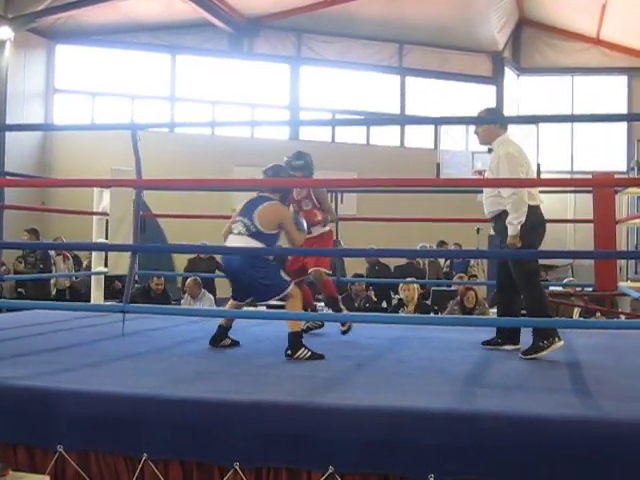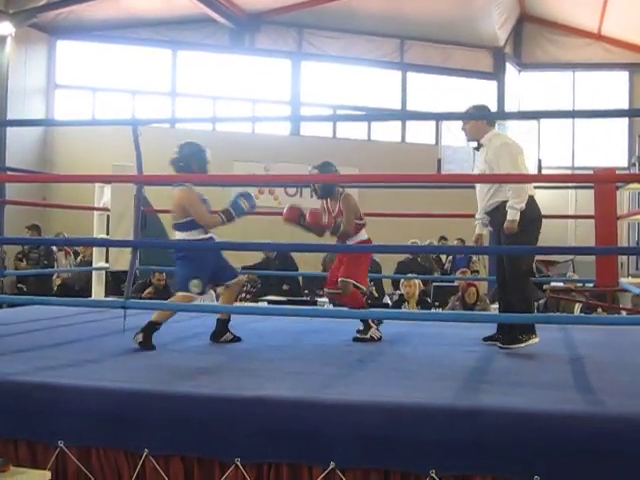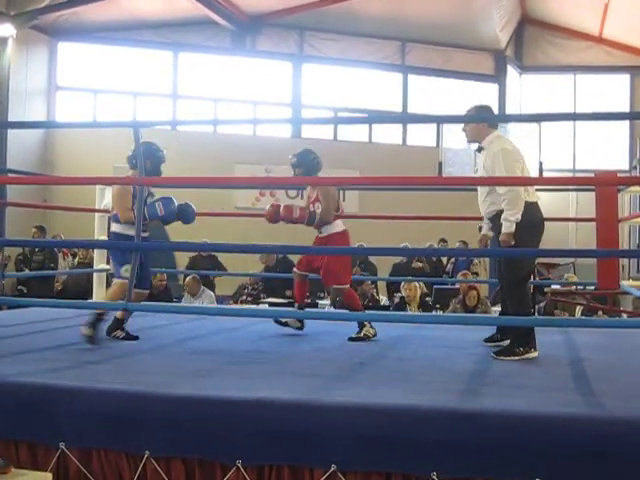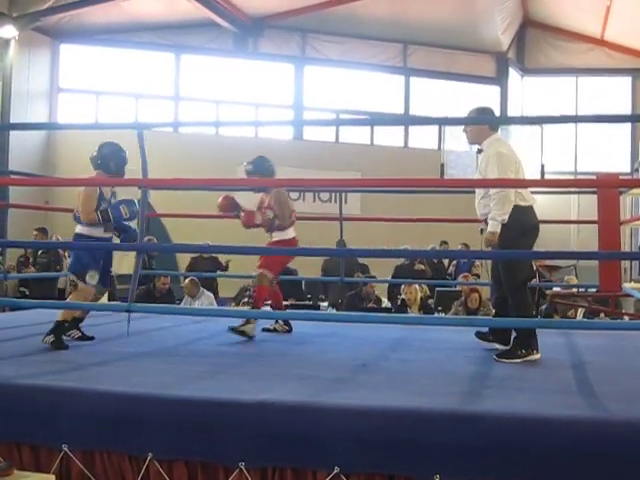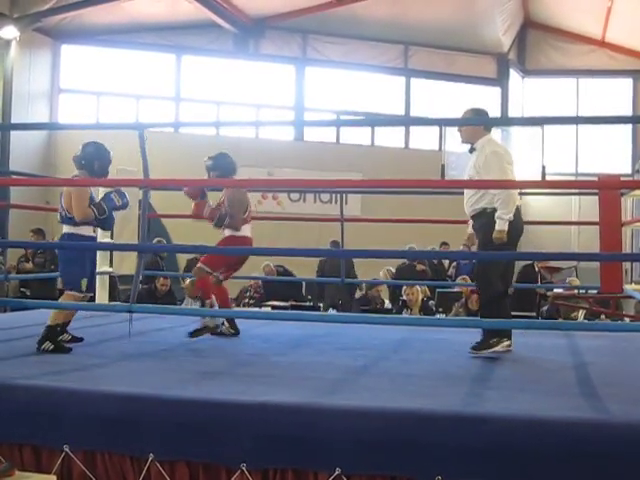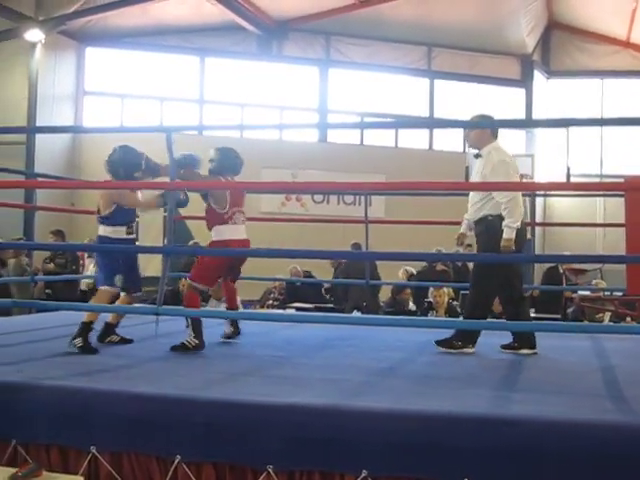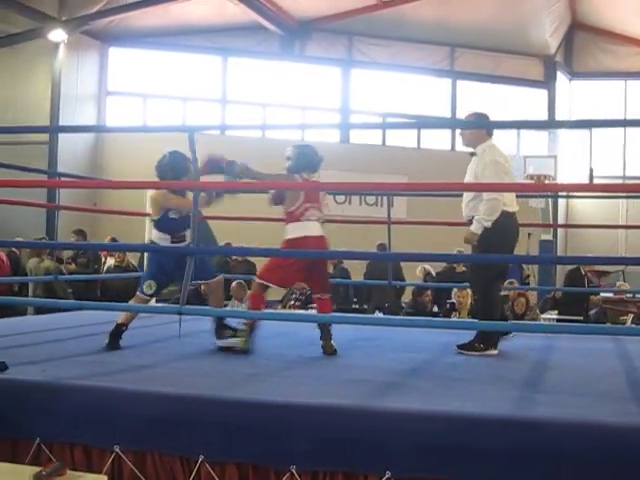
dt=0.4s
person 1, frame 1
left shoulder: (507, 152)
right shoulder: (499, 152)
left elbow: (516, 193)
left wrist: (513, 230)
left hip: (521, 223)
right hip: (511, 224)
left knee: (526, 278)
right knee: (507, 280)
left ankle: (547, 335)
right ankle: (508, 336)
person 1, frame 2
left shoulder: (501, 145)
right shoulder: (483, 151)
left elbow: (518, 181)
right elbow: (487, 194)
left wrist: (513, 215)
right wrist: (480, 226)
left hip: (517, 216)
right hip: (502, 218)
left knee: (517, 272)
right knee: (504, 275)
left ankle: (526, 330)
right ankle: (507, 330)
person 1, frame 3
left shoulder: (500, 149)
right shoulder: (488, 151)
left elbow: (513, 191)
left wrist: (508, 228)
right wrist: (487, 228)
left hip: (520, 220)
right hip: (510, 221)
left knee: (515, 280)
right knee: (507, 280)
left ankle: (524, 344)
right ankle: (507, 331)
person 1, frame 4
left shoulder: (496, 151)
right shoulder: (492, 151)
left elbow: (502, 192)
left wrist: (493, 227)
left hip: (513, 223)
right hip: (511, 223)
left knee: (515, 283)
right knee: (502, 281)
left ankle: (527, 345)
right ankle: (499, 334)
person 1, frame 5
left shoulder: (492, 152)
right shoulder: (479, 154)
left elbow: (504, 190)
left wrist: (501, 225)
right wrist: (473, 227)
left hip: (497, 225)
right hip: (489, 223)
left knee: (486, 279)
right knee: (496, 281)
left ankle: (496, 335)
right ankle: (499, 336)
person 1, frame 6
left shoulder: (498, 159)
right shoulder: (484, 160)
left elbow: (511, 200)
left wrist: (510, 233)
right wrist: (465, 228)
left hip: (498, 230)
right hip: (492, 229)
left knee: (482, 285)
right knee: (509, 287)
left ankle: (465, 339)
right ankle: (524, 340)
person 1, frame 7
left shoulder: (491, 158)
right shoulder: (480, 158)
left elbow: (494, 199)
left wrist: (476, 228)
right wrist: (477, 228)
left hip: (496, 227)
right hip: (488, 228)
left knee: (486, 283)
right knee: (480, 281)
left ankle: (487, 341)
right ankle: (494, 329)
person 2, frame 1
left shoulder: (249, 202)
right shoulder: (280, 210)
left elbow: (230, 230)
right elbow: (298, 242)
right wrist: (300, 227)
left hip: (231, 258)
right hip: (251, 260)
left knee: (241, 296)
right knee: (294, 295)
left ankle: (220, 336)
right ankle: (296, 347)
person 2, frame 2
left shoulder: (187, 189)
right shoulder: (186, 193)
right elbow: (206, 222)
right wrist: (234, 210)
left hip: (204, 247)
right hip: (191, 250)
left knee: (235, 283)
right knee: (187, 295)
left ankle: (221, 331)
right ankle: (145, 333)
person 2, frame 3
left shoulder: (149, 188)
right shoulder: (124, 186)
left elbow: (159, 215)
right elbow: (123, 216)
left wrist: (178, 214)
right wrist: (151, 214)
left hip: (141, 243)
right hip: (121, 241)
left knee: (140, 291)
right knee: (123, 282)
left ankle: (116, 326)
right ankle: (94, 321)
person 2, frame 4
left shoulder: (108, 187)
right shoulder: (92, 185)
right elbow: (86, 217)
left wrist: (119, 227)
right wrist: (113, 214)
left hip: (102, 244)
right hip: (87, 242)
left knee: (98, 290)
right knee: (87, 288)
left ankle: (72, 326)
right ankle: (54, 332)
person 2, frame 5
left shoulder: (80, 183)
right shoulder: (80, 184)
right elbow: (81, 215)
left wrist: (100, 218)
right wrist: (105, 205)
left hip: (77, 243)
right hip: (77, 244)
left knee: (83, 292)
right knee: (74, 292)
left ankle: (61, 331)
right ankle: (47, 338)
person 2, frame 6
right shoulder: (111, 189)
left elbow: (157, 171)
right elbow: (140, 204)
right wrist: (169, 197)
left hip: (126, 246)
right hip: (110, 245)
left knee: (130, 293)
right knee: (108, 290)
left ankle: (107, 332)
right ankle: (81, 335)
person 2, frame 7
left shoulder: (180, 189)
right shoulder: (159, 195)
right elbow: (190, 205)
right wrist: (214, 192)
left hip: (184, 249)
right hip: (161, 252)
left knee: (215, 282)
right knee: (144, 295)
right ankle: (115, 334)
person 3, frame 1
left shoulder: (317, 189)
right shoulder: (292, 191)
left elbow: (331, 215)
left wrist: (320, 220)
left hip: (322, 237)
right hip: (306, 239)
left knee: (317, 272)
right knee: (297, 278)
left ankle: (340, 313)
right ankle: (314, 319)
person 3, frame 2
left shoulder: (346, 199)
right shoulder: (325, 201)
left elbow: (351, 230)
right elbow: (320, 231)
left wrist: (329, 223)
right wrist: (302, 221)
left hip: (360, 247)
left knee: (347, 287)
right knee: (333, 292)
left ankle: (372, 328)
right ankle: (370, 318)
person 3, frame 3
left shoulder: (325, 188)
right shoulder: (311, 189)
left elbow: (328, 218)
right elbow: (308, 218)
left wrist: (299, 215)
right wrist: (286, 213)
left hip: (336, 238)
right hip: (323, 239)
left knee: (339, 286)
right knee: (300, 272)
left ankle: (366, 326)
right ankle: (296, 319)
person 3, frame 4
left shoulder: (278, 194)
right shoulder: (265, 196)
left elbow: (285, 222)
right elbow: (257, 220)
left wrist: (262, 220)
right wrist: (238, 211)
left hip: (285, 243)
right hip: (276, 243)
left knee: (262, 278)
right knee: (268, 282)
left ankle: (250, 324)
person 3, frame 5
left shoulder: (234, 193)
right shoulder: (229, 192)
left elbow: (237, 225)
right elbow: (223, 217)
left wrist: (211, 214)
right wrist: (202, 200)
left hip: (237, 241)
right hip: (239, 242)
left knee: (201, 272)
right knee: (215, 279)
right ankle: (230, 325)
person 3, frame 6
left shoulder: (217, 183)
right shoulder: (236, 187)
left elbow: (186, 175)
left hip: (223, 244)
right hip: (241, 243)
left knee: (191, 289)
right knee: (227, 281)
left ankle: (195, 338)
right ankle: (233, 326)
person 3, frame 7
left shoulder: (290, 180)
left elbow: (253, 176)
left wrist: (225, 164)
right wrist: (283, 198)
left hip: (296, 243)
right hip: (319, 243)
left knee: (260, 286)
right knee: (322, 295)
left ankle: (247, 338)
right ankle: (327, 341)
